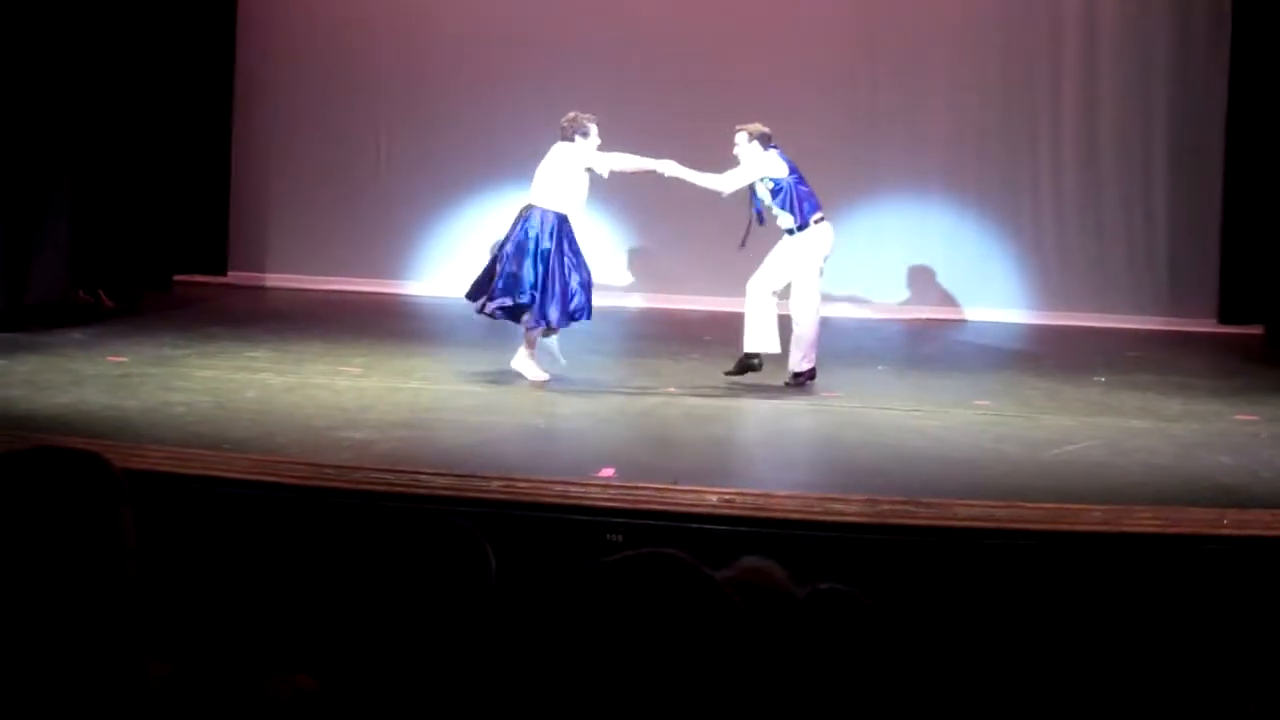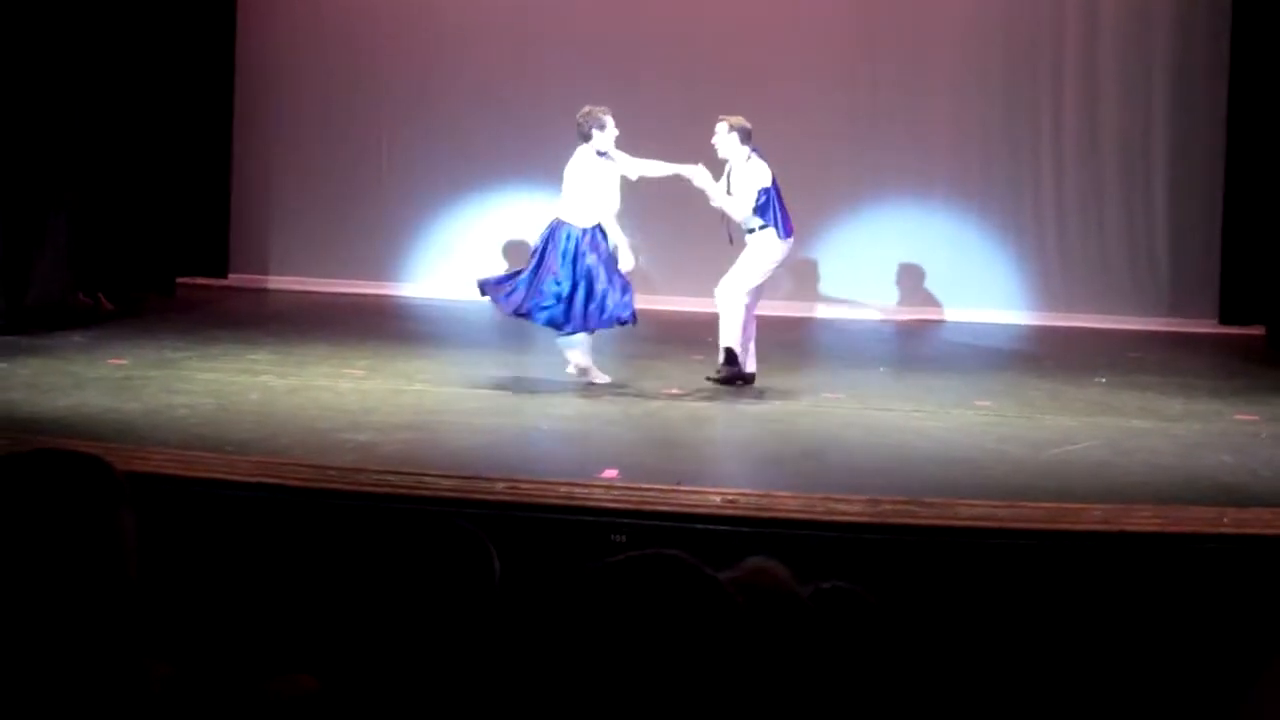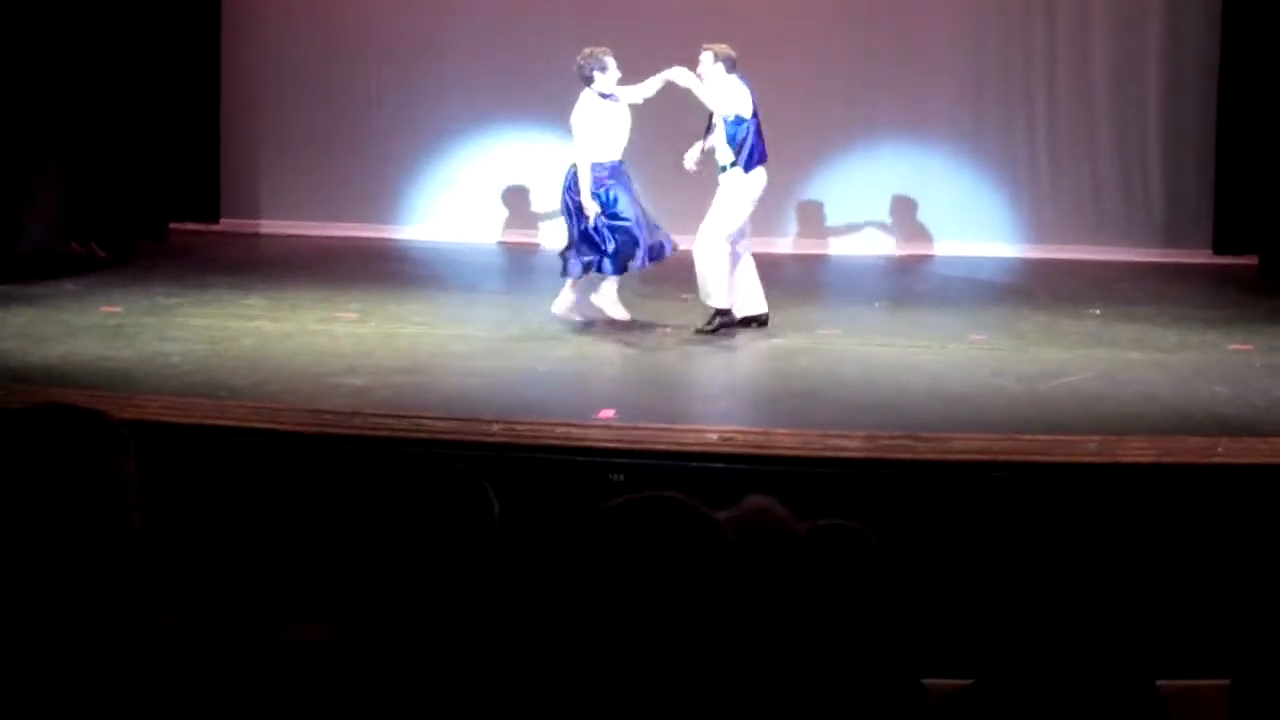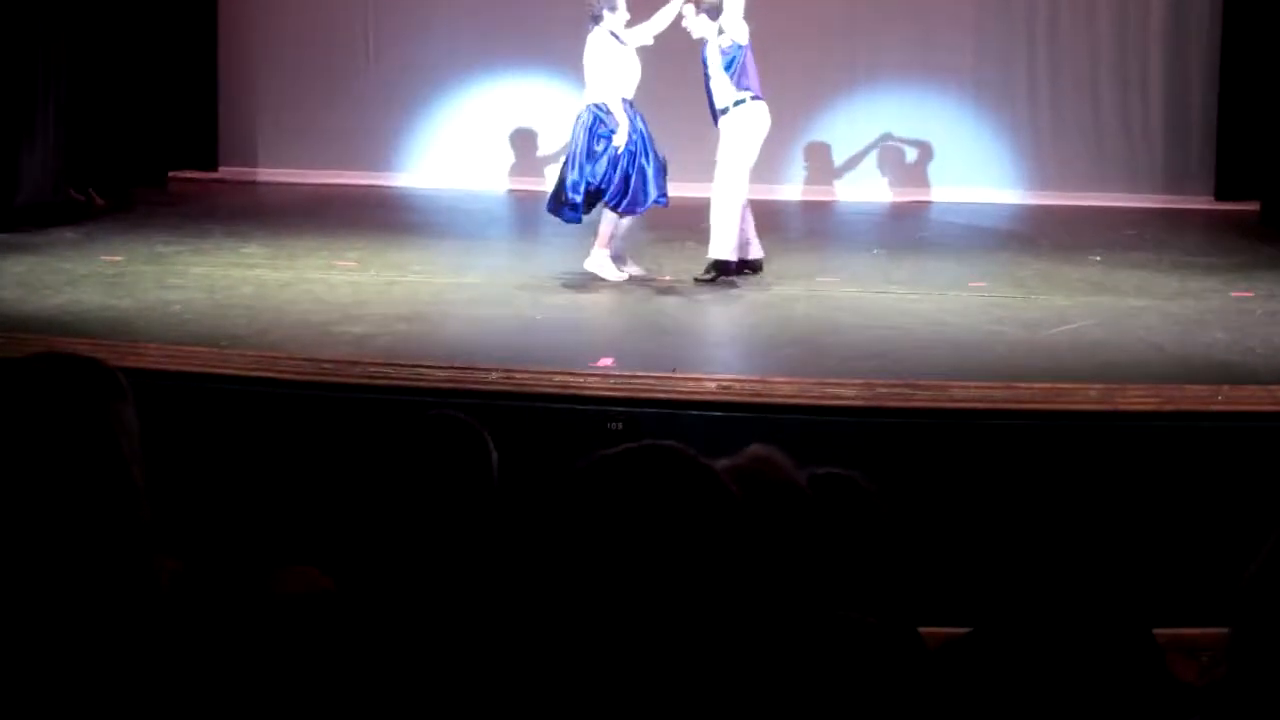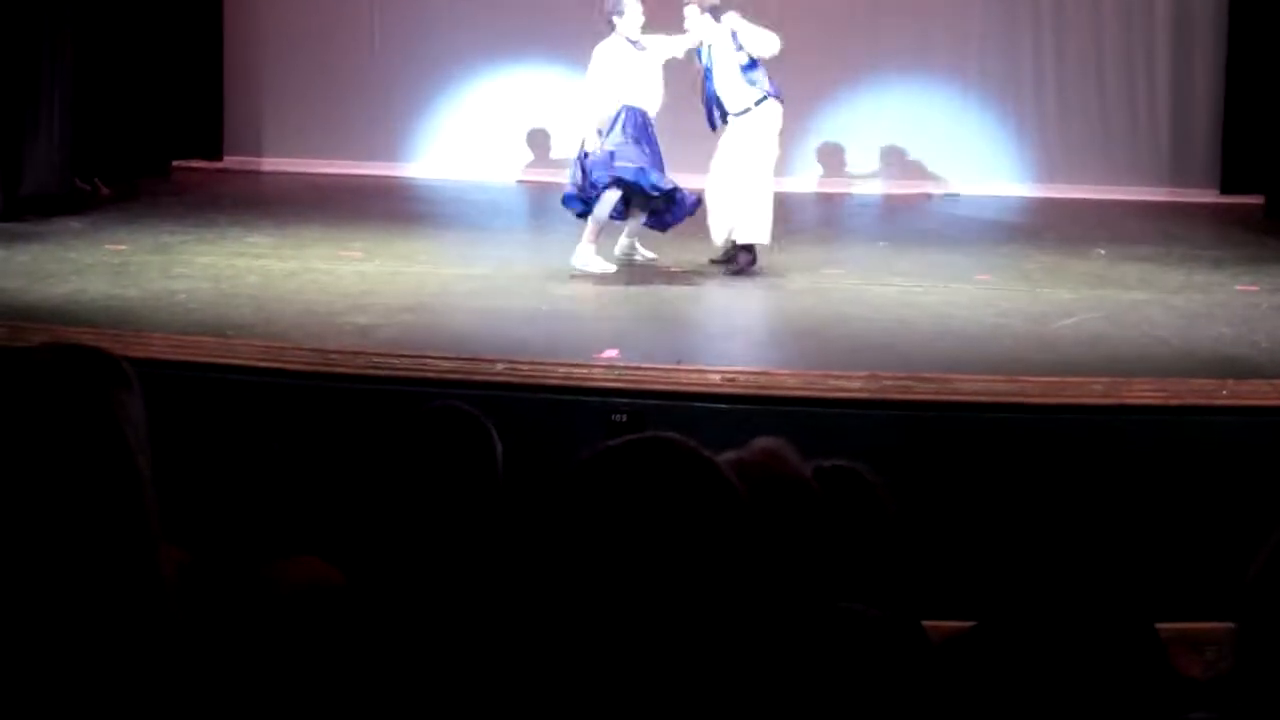
dt=0.4s
person 1, frame 1
left shoulder: (770, 160)
right shoulder: (759, 169)
left elbow: (724, 183)
right elbow: (727, 185)
left wrist: (682, 172)
left hip: (812, 235)
right hip: (793, 238)
left knee: (802, 302)
right knee: (758, 287)
left ankle: (803, 368)
right ankle: (753, 354)
person 1, frame 2
left shoulder: (755, 167)
right shoulder: (734, 167)
left elbow: (740, 212)
right elbow: (719, 199)
left wrist: (709, 185)
right wrist: (707, 186)
left hip: (770, 240)
right hip: (758, 240)
left knee: (728, 290)
right knee: (741, 300)
left ankle: (732, 355)
right ankle: (743, 369)
person 1, frame 3
left shoulder: (738, 92)
right shoulder: (725, 99)
left elbow: (722, 108)
left wrist: (691, 82)
right wrist: (700, 146)
left hip: (743, 177)
right hip: (734, 177)
left knee: (709, 241)
right knee: (735, 245)
left ankle: (723, 310)
right ankle: (755, 311)
person 1, frame 4
left shoulder: (731, 29)
right shoulder: (709, 46)
left hip: (746, 115)
right hip: (731, 119)
left knee: (728, 186)
right knee: (731, 188)
left ankle: (723, 258)
right ankle: (749, 256)
person 1, frame 5
left shoulder: (739, 36)
right shoulder: (704, 50)
left elbow: (771, 47)
left wrist: (741, 26)
right wrist: (719, 122)
left hip: (762, 115)
right hip: (736, 121)
left knee: (752, 176)
right knee: (718, 180)
left ankle: (749, 244)
right ankle: (734, 243)
person 2, frame 1
left shoulder: (577, 157)
right shoulder: (564, 152)
left elbow: (608, 163)
right elbow: (612, 160)
left wrist: (652, 164)
right wrist: (653, 164)
left hip: (554, 227)
right hip: (542, 225)
left knee: (566, 289)
right knee: (545, 295)
left ankle: (546, 332)
right ankle: (525, 355)
person 2, frame 2
left shoulder: (609, 157)
right shoulder: (583, 162)
left elbow: (643, 167)
right elbow: (598, 206)
left wrist: (681, 169)
right wrist: (622, 245)
left hip: (594, 235)
right hip: (576, 235)
left knee: (598, 300)
right knee: (590, 298)
left ankle: (582, 359)
right ankle: (576, 351)
person 2, frame 3
left shoulder: (612, 96)
right shoulder: (586, 107)
left elbow: (643, 91)
right elbow: (582, 153)
left wrist: (666, 76)
right wrist: (585, 194)
left hip: (610, 175)
right hip: (597, 179)
left knee: (594, 242)
right knee: (627, 233)
left ankle: (567, 299)
right ankle: (607, 292)
person 2, frame 4
left shoulder: (621, 39)
right shoulder: (599, 40)
left elbow: (655, 24)
right elbow: (605, 85)
right wrist: (623, 121)
left hip: (619, 119)
right hip: (607, 119)
left knee: (633, 190)
right knee: (617, 190)
left ankle: (610, 252)
right ankle: (600, 256)
person 2, frame 5
left shoulder: (651, 46)
right shoulder: (607, 51)
left elbow: (686, 41)
right elbow: (592, 93)
right wrist: (591, 132)
left hip: (640, 125)
right hip: (617, 125)
left knee: (650, 189)
right knee: (618, 186)
left ankle: (628, 241)
right ankle: (585, 250)
